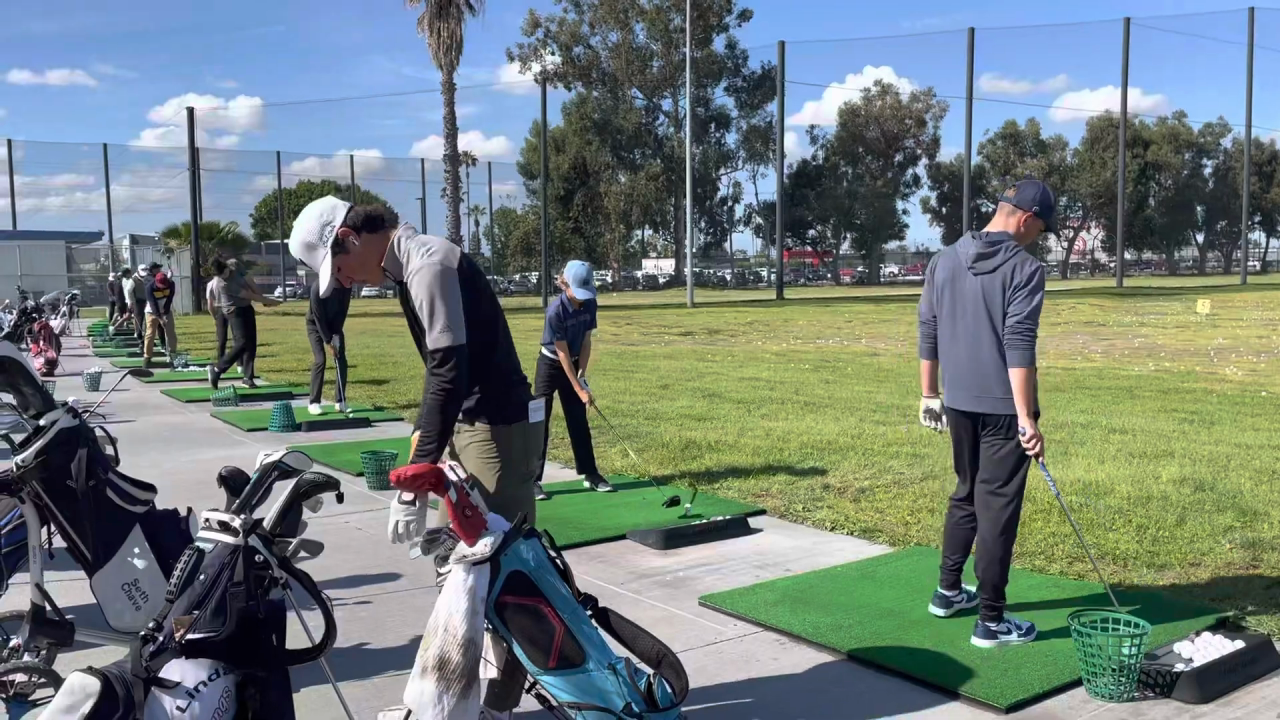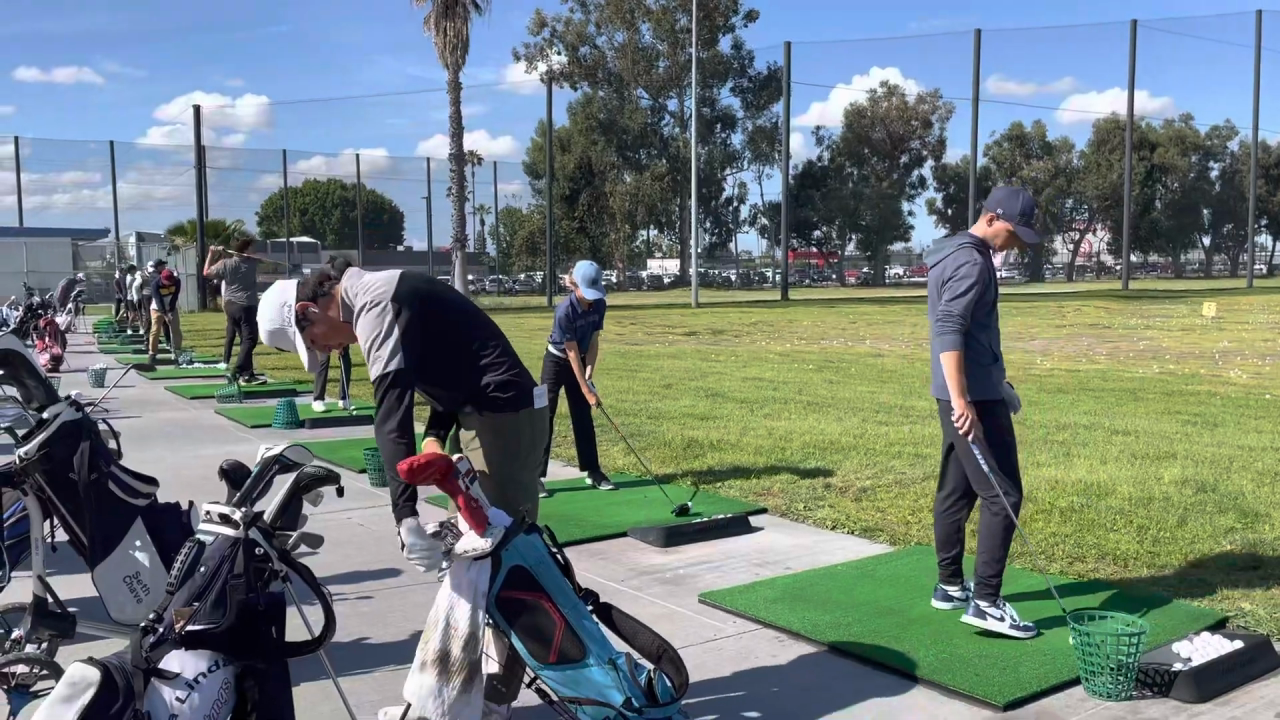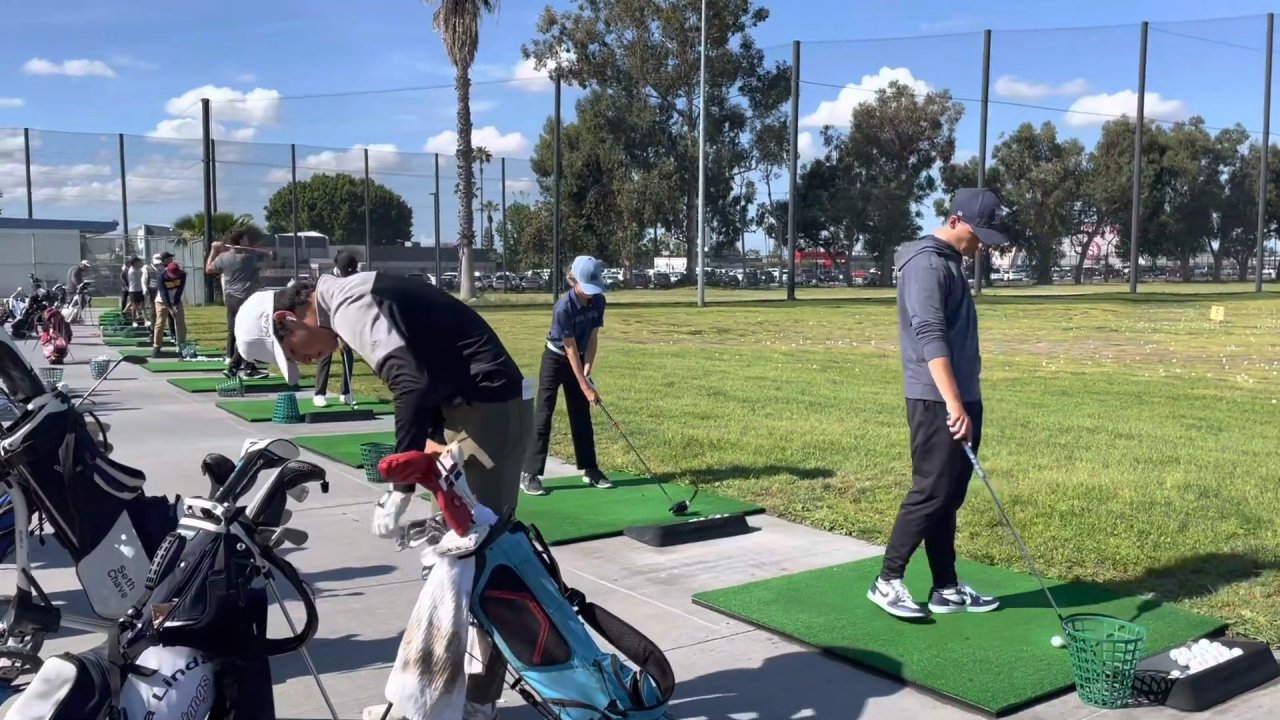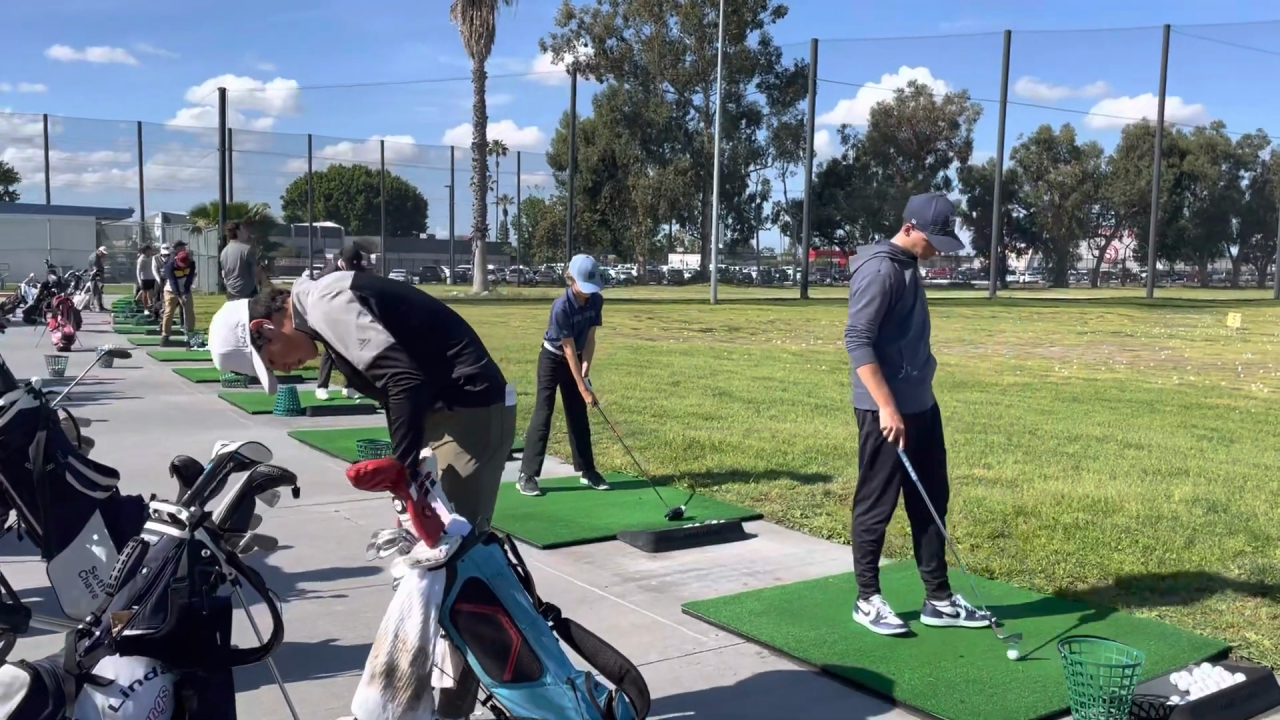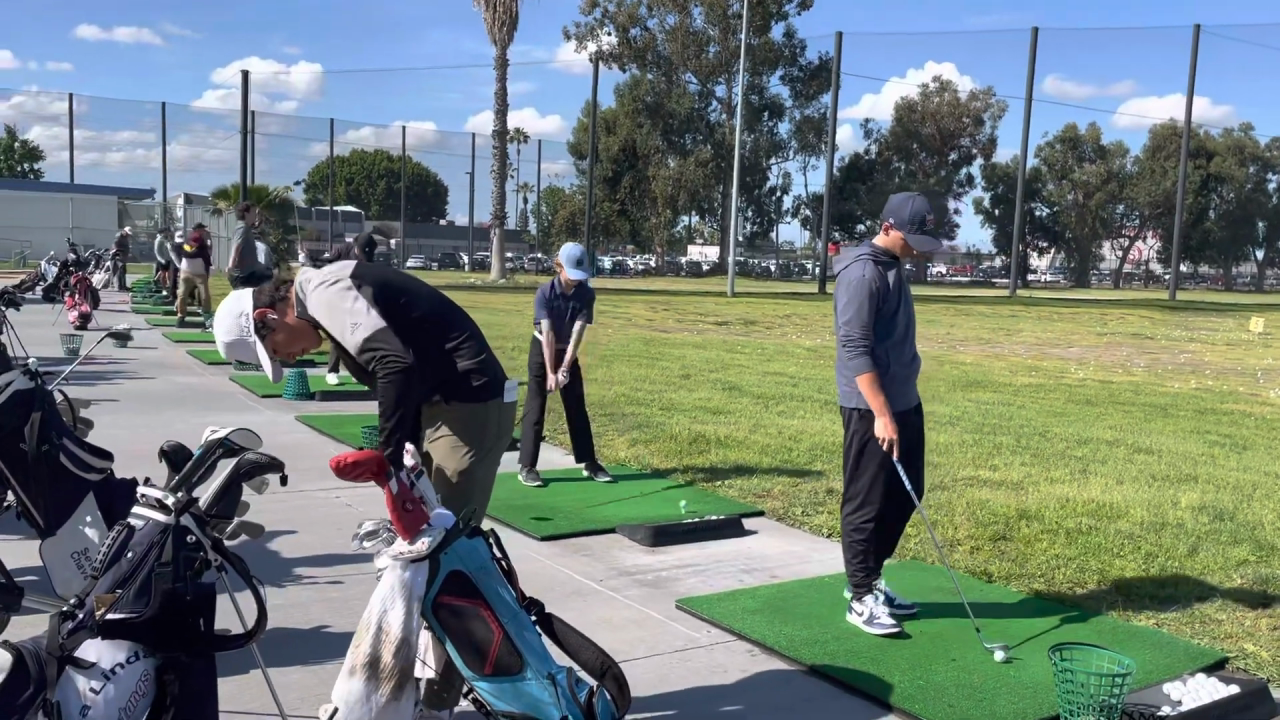
dt=0.5s
person 1, frame 1
left shoulder: (429, 264)
right shoulder: (410, 265)
left elbow: (448, 375)
right wrist: (425, 436)
left hip: (500, 424)
right hip: (470, 423)
person 1, frame 2
left shoulder: (373, 304)
right shoulder: (378, 294)
left elbow: (391, 412)
left wrist: (406, 517)
right wrist: (434, 436)
left hip: (504, 414)
right hip: (484, 412)
person 1, frame 3
left shoulder: (348, 304)
right shoulder: (351, 301)
left elbow: (413, 385)
left wrist: (399, 487)
right wrist: (432, 437)
left hip: (489, 406)
right hip: (470, 405)
person 1, frame 4
left shoulder: (328, 304)
right shoulder: (321, 309)
left elbow: (404, 379)
right elbow: (397, 384)
left wrist: (405, 473)
right wrist: (415, 476)
left hip: (473, 407)
right hip: (453, 408)
person 1, frame 5
left shoulder: (326, 296)
right shoulder: (325, 294)
left elbow: (394, 367)
left wrist: (394, 474)
right wrist: (400, 475)
left hip: (471, 417)
right hip: (456, 398)
person 2, frame 1
left shoulder: (945, 260)
right shoulder: (1024, 267)
left elbow: (927, 333)
right elbow: (1018, 345)
left wrist: (929, 394)
right wrist: (1026, 416)
left hip: (958, 402)
right hip: (1003, 407)
left knee: (967, 493)
right knee: (997, 509)
left ankle: (949, 590)
right ankle: (991, 620)
person 2, frame 2
left shoulder: (952, 255)
right shoulder: (970, 261)
right elbow: (951, 332)
left wrist: (998, 382)
right wrist: (961, 398)
left hip: (963, 392)
right hip: (974, 398)
left knee: (955, 489)
right knee: (1001, 495)
left ankle: (950, 585)
right ankle: (986, 601)
person 2, frame 3
left shoulder: (951, 261)
right shoulder: (925, 265)
right elbow: (930, 337)
right wrist: (953, 403)
left hip: (961, 396)
right hip: (936, 400)
left knee: (949, 495)
right knee: (930, 493)
left ankle: (946, 588)
right ankle: (888, 581)
person 2, frame 4
left shoulder: (908, 266)
right shoulder: (879, 271)
right elbow: (858, 343)
right wrist: (886, 407)
left hip: (920, 403)
right hip: (886, 410)
left knee: (930, 500)
right knee: (876, 504)
left ankle: (938, 599)
right ankle: (867, 599)
person 2, frame 5
left shoulder: (893, 265)
right shoulder: (861, 274)
right elbow: (855, 350)
right wrist: (881, 414)
left hip: (905, 400)
right hip: (869, 408)
left knee: (904, 495)
right knee: (865, 503)
left ankle: (869, 580)
right ankle: (861, 597)
person 3, frame 1
left shoulder: (590, 304)
right shoulder: (555, 311)
left elbow: (586, 341)
right elbow: (563, 353)
left wrist: (581, 375)
right wrist: (578, 388)
left hip: (573, 365)
right hip: (550, 365)
left knee: (579, 420)
left ankle: (590, 474)
person 3, frame 2
left shoulder: (599, 305)
right shoulder: (565, 311)
left elbow: (593, 342)
right elbow: (572, 352)
left wrist: (589, 376)
right wrist: (586, 390)
left hip: (579, 363)
right hip: (557, 362)
left knee: (584, 418)
right knee: (545, 417)
left ankle: (593, 471)
person 3, frame 3
left shoulder: (598, 301)
right shoulder: (563, 307)
left elbow: (592, 339)
right elbow: (570, 349)
left wrist: (587, 372)
right wrist: (585, 386)
left hip: (578, 360)
right hip: (555, 360)
left knee: (582, 415)
right knee: (544, 415)
left ankle: (590, 469)
right ankle: (529, 474)
person 3, frame 4
left shoulder: (596, 301)
right shoulder: (561, 307)
left elbow: (590, 339)
right elbow: (569, 349)
left wrist: (586, 374)
right wrist: (582, 388)
left hip: (575, 360)
right hip: (552, 359)
left knee: (579, 417)
right knee: (543, 415)
left ankle: (587, 470)
right ankle: (526, 475)
person 3, frame 5
left shoulder: (586, 294)
right shoulder: (545, 292)
left elbow: (577, 332)
right elbow: (546, 333)
left wrist: (566, 368)
right wrist: (549, 372)
left hip: (567, 352)
right hip: (543, 352)
left knee: (577, 408)
right knee: (535, 407)
left ankle: (589, 463)
right ankle: (527, 466)
